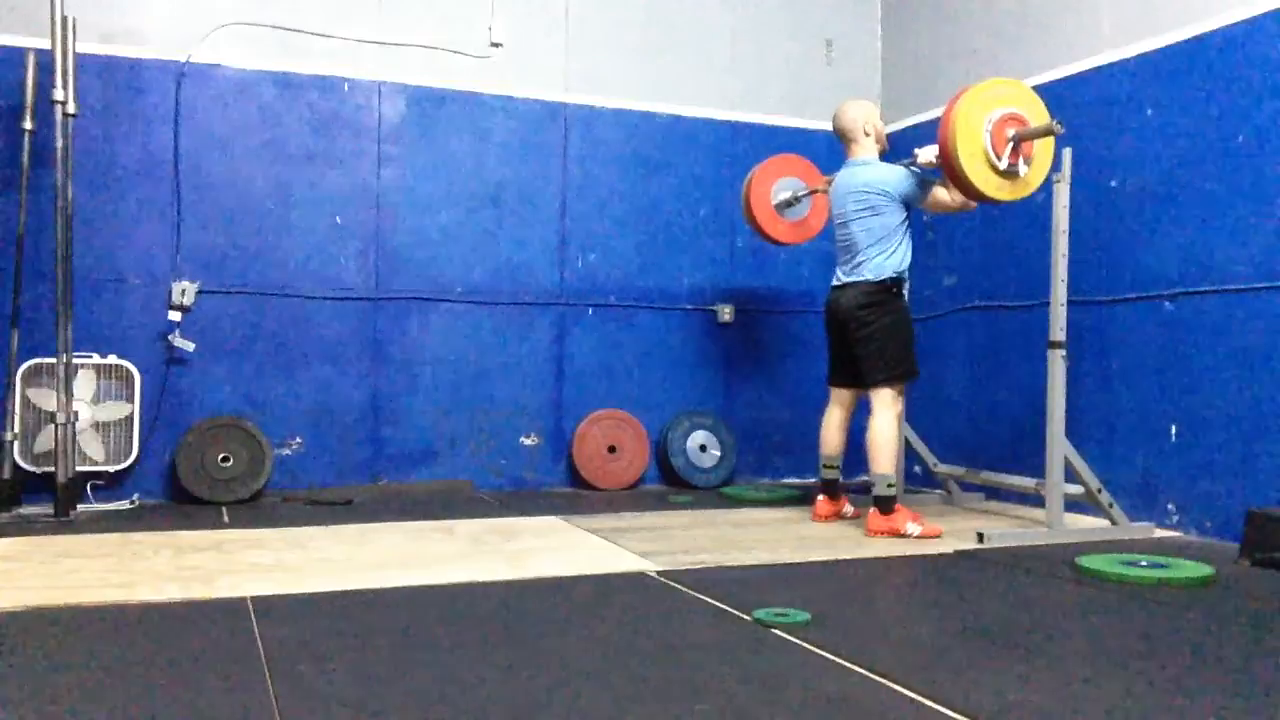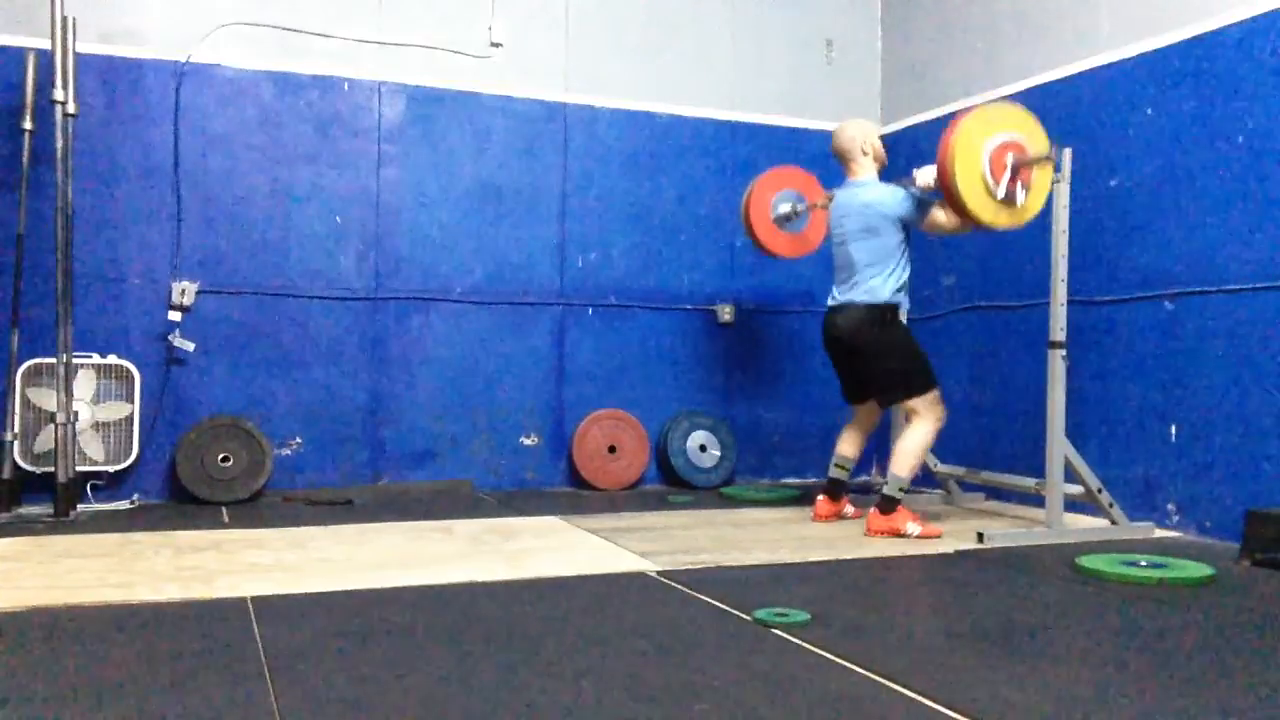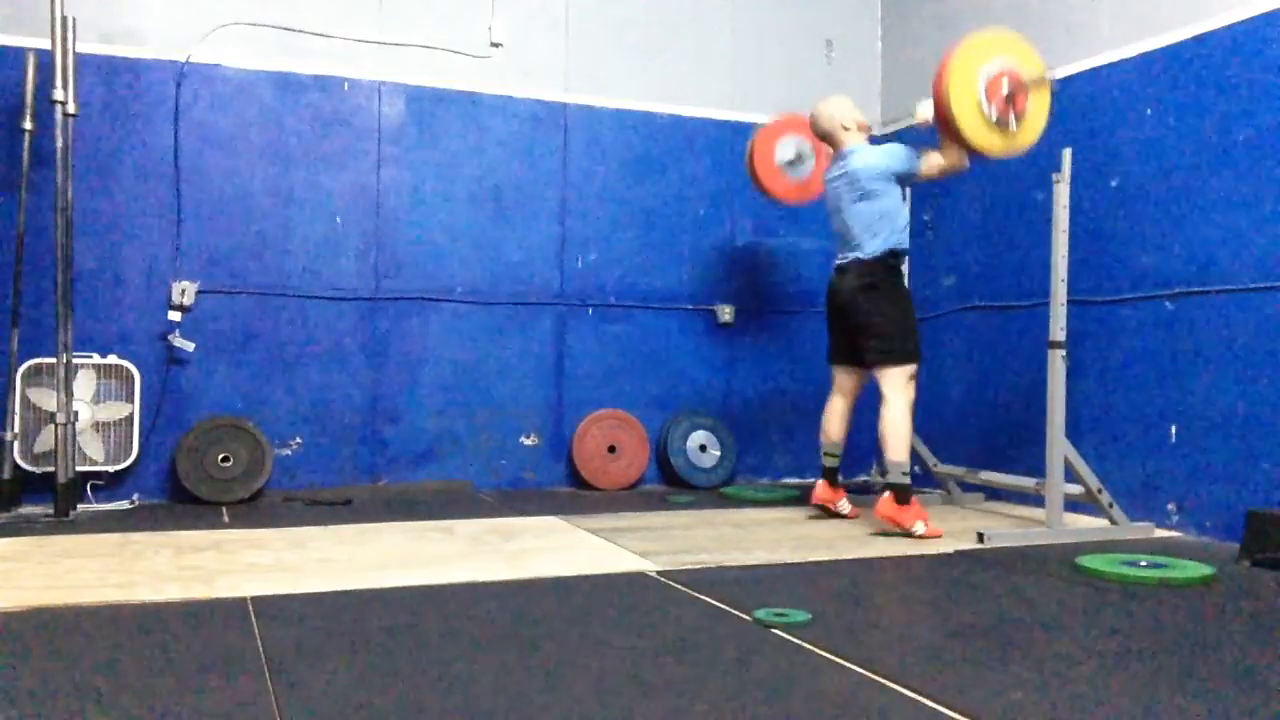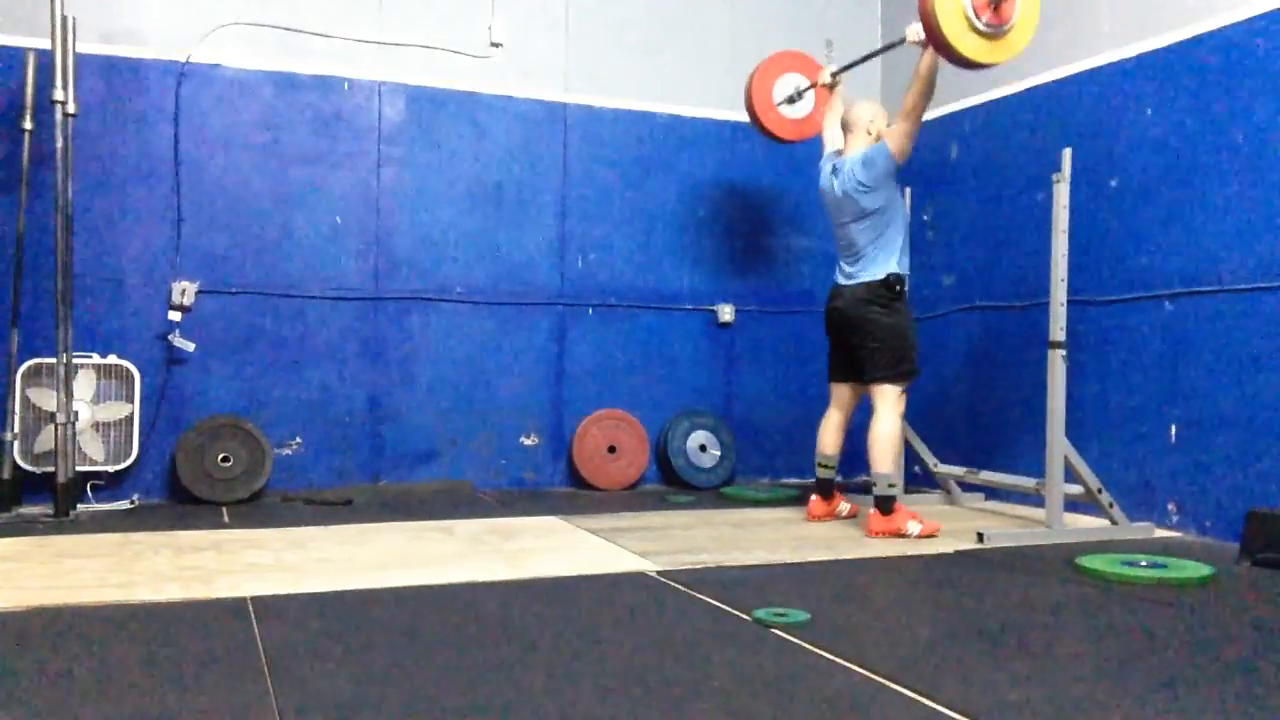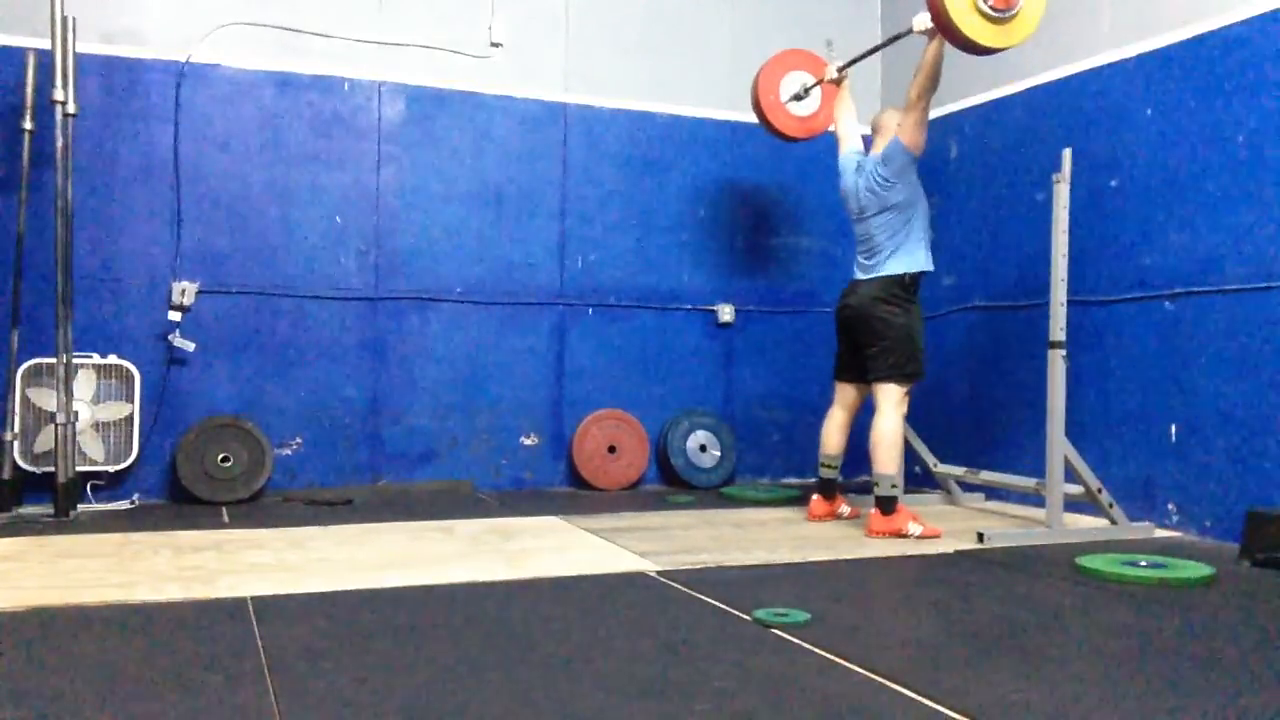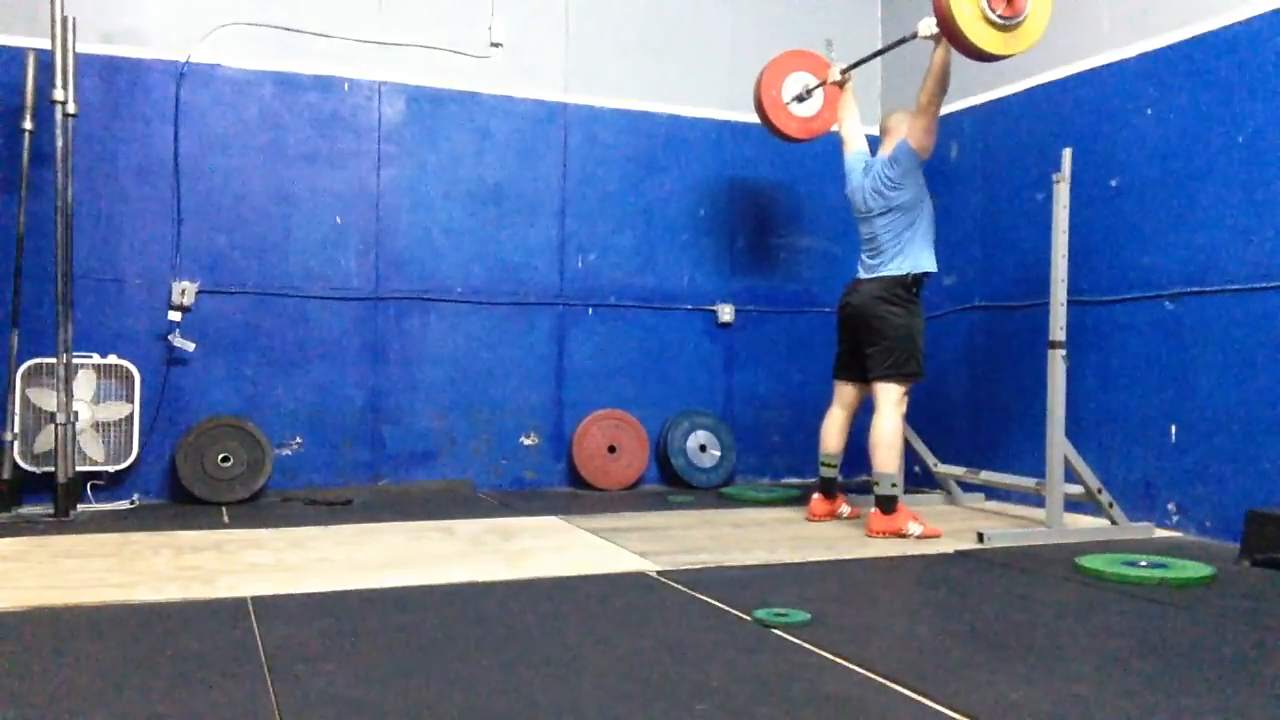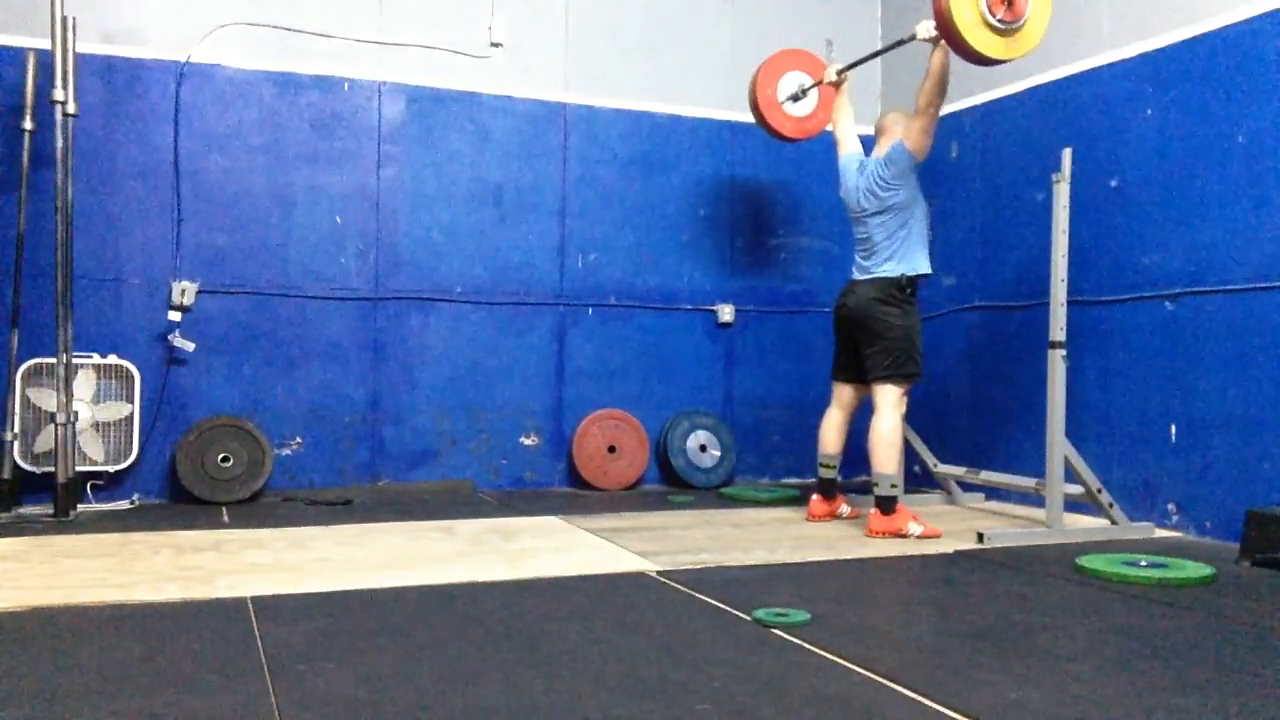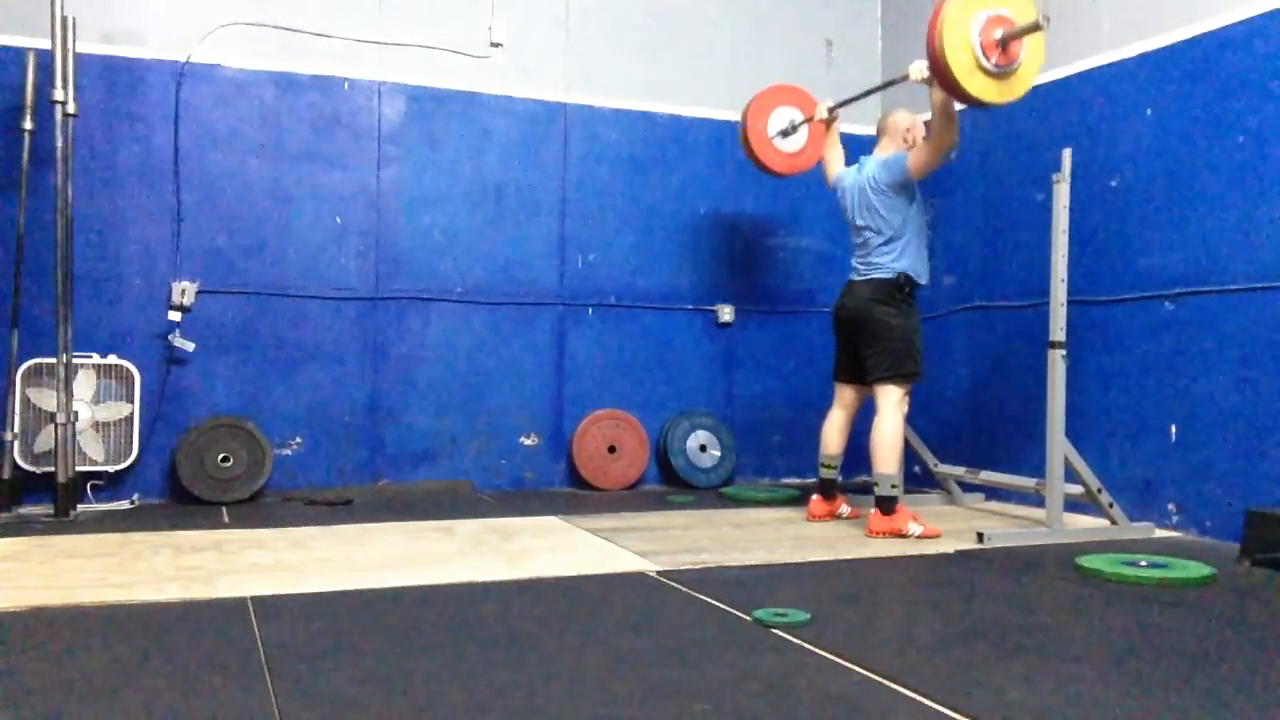
dt=0.5s
person 1, frame 1
left shoulder: (839, 183)
right shoulder: (891, 176)
right elbow: (961, 201)
left hip: (842, 297)
right hip: (876, 298)
left knee: (841, 402)
right knee: (887, 402)
left ankle: (829, 497)
right ankle: (886, 511)
person 1, frame 2
left shoulder: (840, 201)
right shoulder: (890, 197)
right elbow: (956, 223)
left hip: (838, 322)
right hip: (872, 321)
left knee: (868, 413)
right knee: (929, 413)
left ankle: (830, 497)
right ankle: (888, 511)
person 1, frame 3
left shoulder: (834, 171)
right shoulder: (880, 157)
right elbow: (953, 162)
left wrist: (822, 151)
left hip: (843, 283)
right hip: (877, 281)
left knee: (844, 389)
right knee: (898, 387)
left ankle: (827, 485)
right ankle: (898, 500)
person 1, frame 4
left shoulder: (830, 170)
right shoulder: (872, 165)
left elbow: (832, 127)
right elbow: (913, 109)
left wrist: (832, 90)
right wrist: (929, 49)
left hip: (843, 299)
right hip: (877, 298)
left knee: (841, 403)
right knee: (889, 402)
left ankle: (824, 498)
right ankle: (886, 513)
person 1, frame 5
left shoulder: (852, 168)
right shoulder: (894, 164)
left elbow: (846, 125)
right elbow: (919, 98)
left wrist: (839, 85)
right wrist: (936, 38)
left hip: (857, 297)
right hip: (889, 297)
left knee: (846, 401)
right knee: (892, 401)
left ankle: (825, 497)
right ankle: (887, 513)
person 1, frame 6
left shoulder: (859, 169)
right shoulder: (901, 166)
left elbow: (850, 126)
right elbow: (928, 104)
left wrist: (843, 85)
right wrist: (943, 43)
left hip: (859, 295)
right hip: (891, 297)
left knee: (845, 399)
right knee: (890, 400)
left ankle: (825, 496)
right ankle: (887, 512)
person 1, frame 7
left shoulder: (853, 170)
right shoulder: (895, 167)
left elbow: (843, 126)
right elbow: (928, 107)
left wrist: (838, 87)
right wrist: (940, 46)
left hip: (854, 297)
right hip: (888, 298)
left knee: (843, 400)
right knee: (890, 402)
left ankle: (825, 497)
right ankle: (887, 513)
person 1, frame 8
left shoulder: (853, 177)
right shoulder: (892, 169)
left elbow: (831, 169)
right elbow: (944, 141)
left wrist: (830, 126)
right wrist: (938, 83)
left hip: (853, 297)
right hip: (886, 297)
left knee: (845, 402)
right knee: (892, 403)
left ankle: (825, 497)
right ankle: (887, 513)
